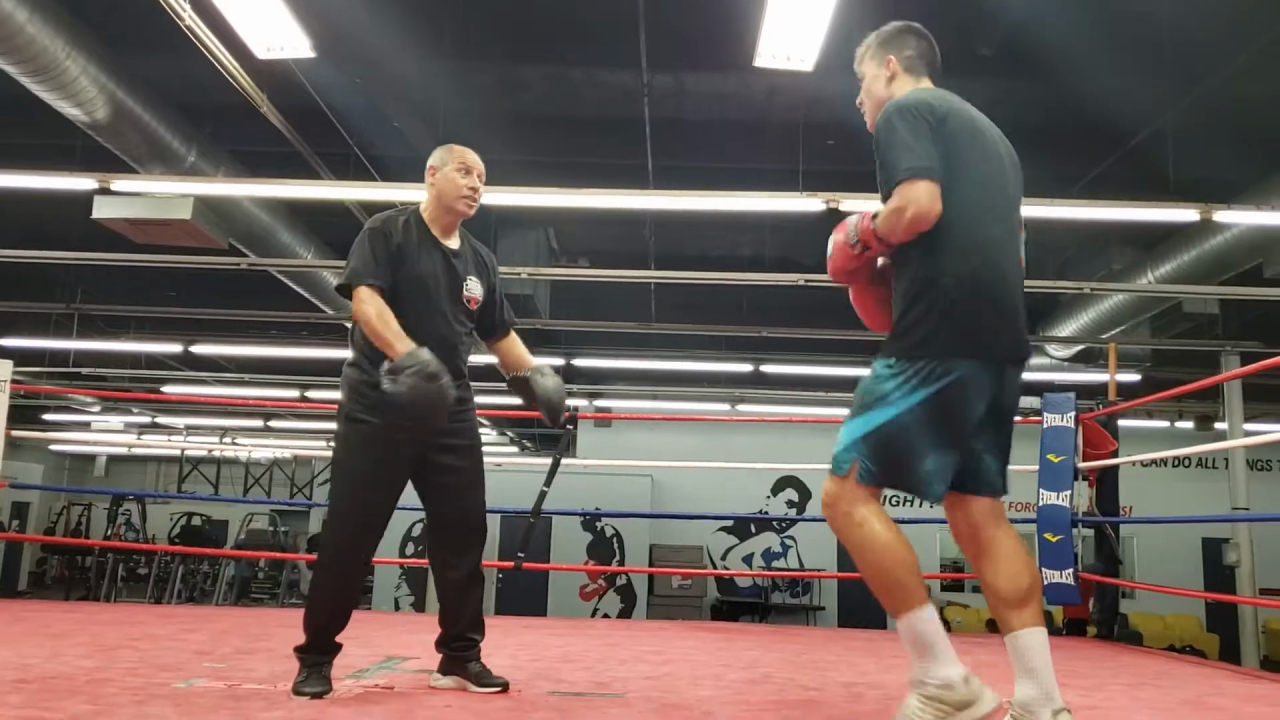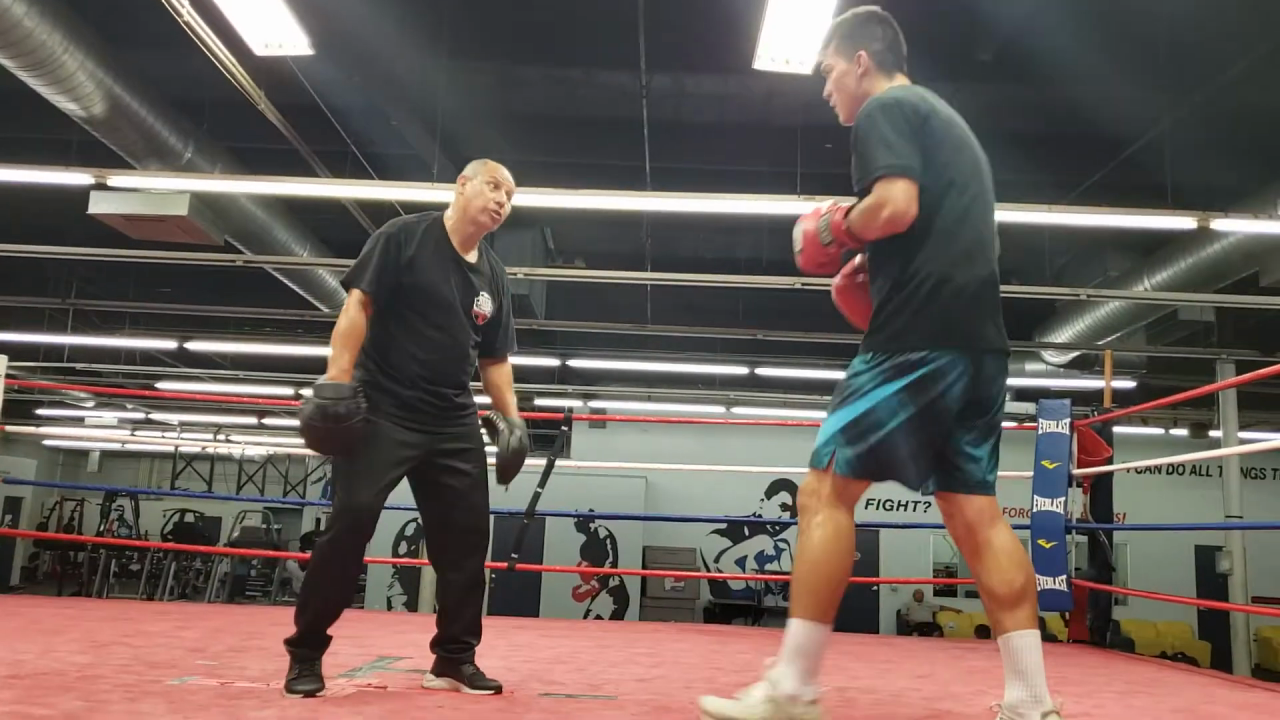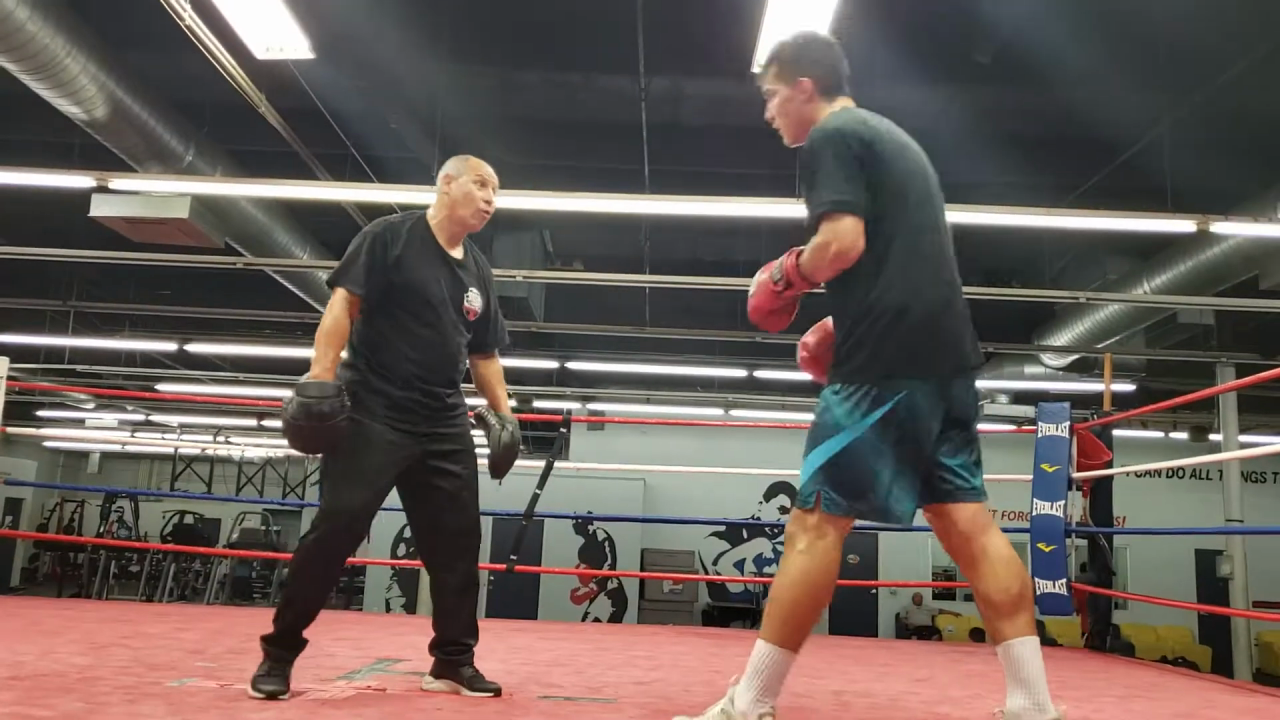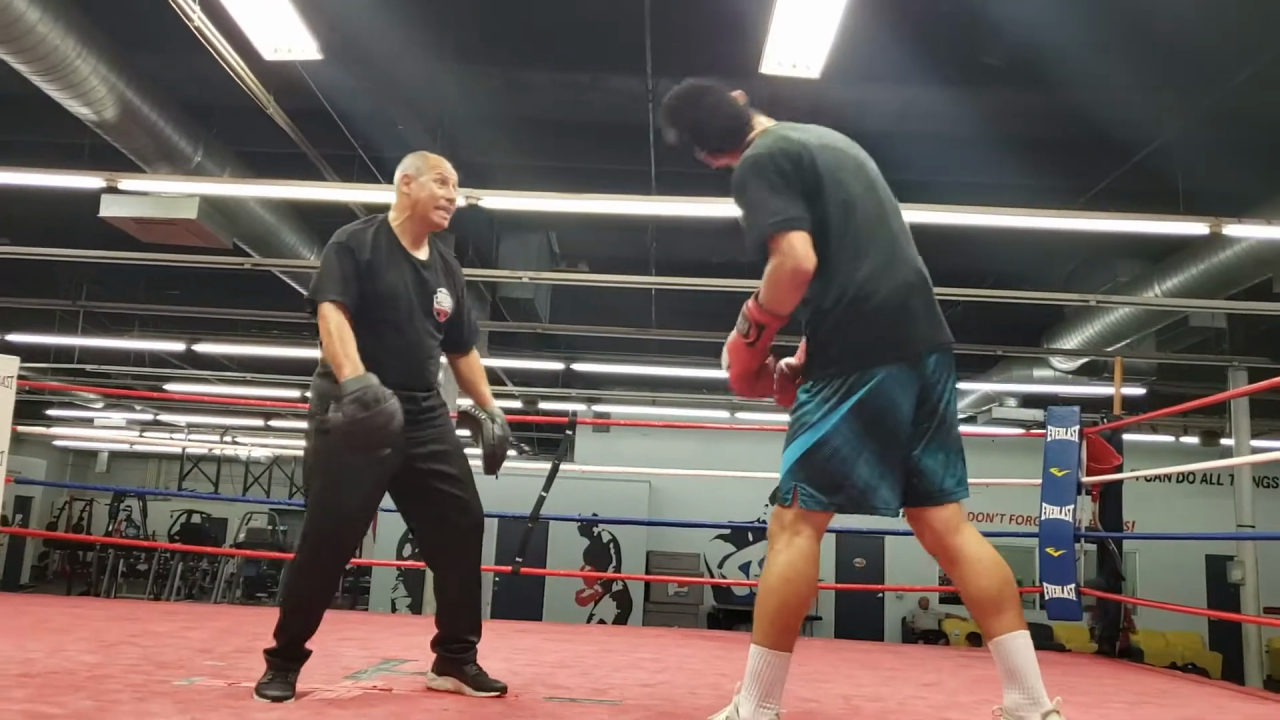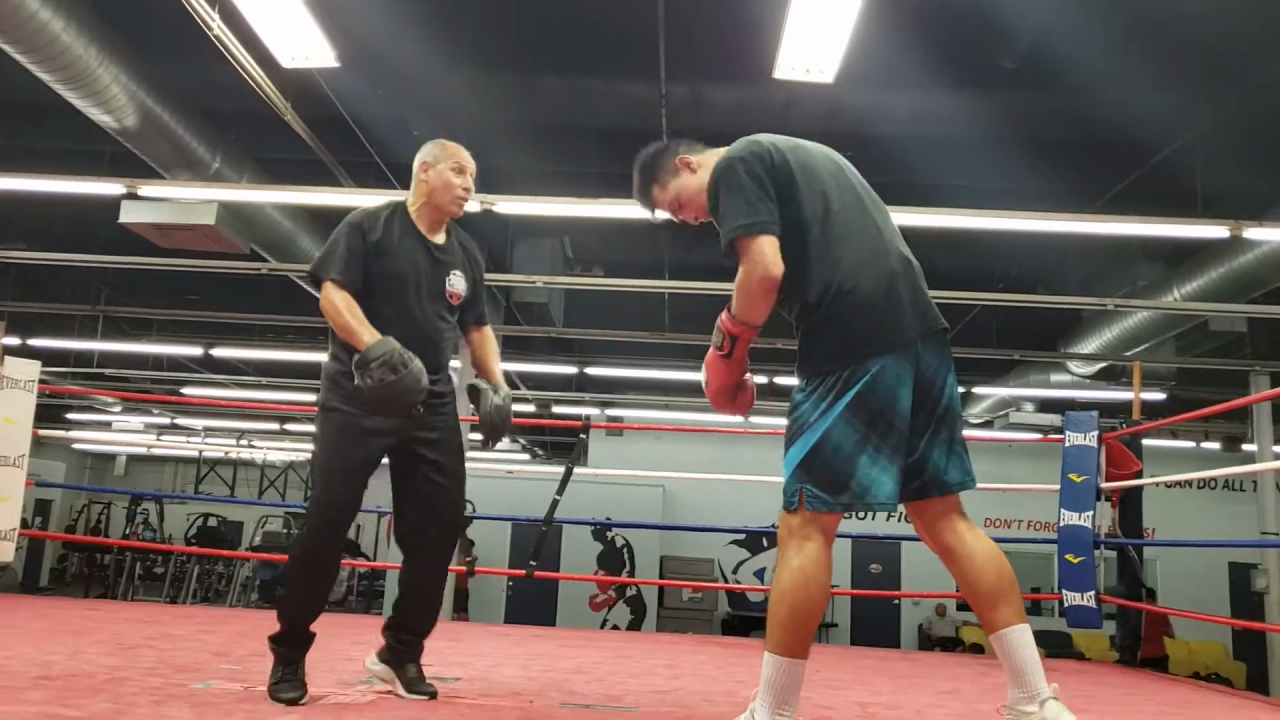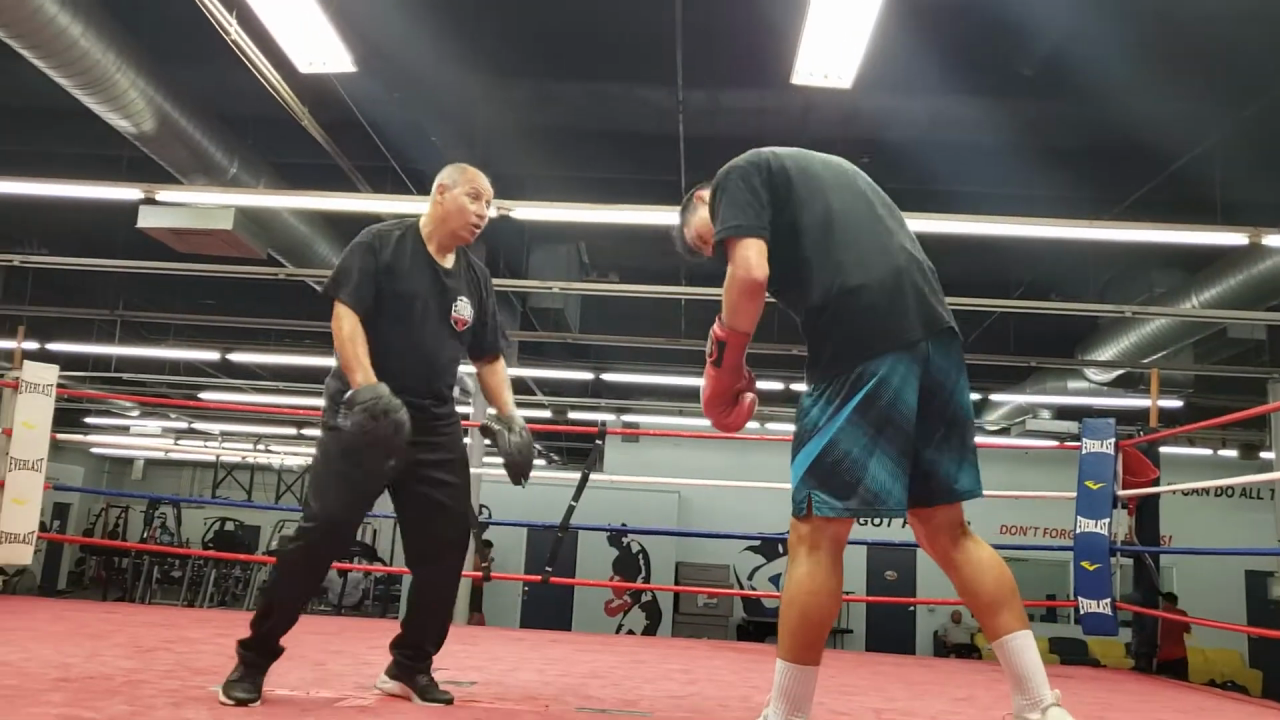
dt=0.2s
person 1, frame 1
left shoulder: (907, 112)
right shoulder: (990, 135)
left elbow: (921, 206)
left wrist: (862, 241)
left hip: (936, 341)
right hip: (997, 343)
left knee: (848, 493)
right knee: (978, 515)
person 1, frame 2
left shoulder: (884, 110)
right shoulder: (952, 123)
left elbow: (896, 205)
left wrist: (831, 231)
left hip: (916, 340)
right hip: (976, 342)
left knee: (827, 490)
right knee: (974, 510)
person 1, frame 3
left shoulder: (834, 140)
right shoulder: (897, 140)
left elbow: (845, 243)
left wrist: (786, 280)
left hip: (882, 365)
right hip: (945, 359)
left knee: (815, 523)
right knee: (968, 527)
person 1, frame 4
left shoulder: (762, 162)
right shoulder: (830, 143)
left elbow: (797, 262)
left wrist: (753, 332)
right wrist: (811, 348)
left hip: (860, 357)
right hip: (923, 346)
left knee: (795, 522)
right knee: (946, 524)
person 1, frame 5
left shoulder: (737, 167)
right shoulder: (808, 154)
left elbow: (765, 269)
left wrist: (728, 345)
left hip: (855, 349)
right hip: (919, 335)
left knee: (805, 526)
right knee: (944, 518)
person 1, frame 6
left shoulder: (738, 175)
right shoulder: (832, 168)
left elbow: (750, 273)
left wrist: (724, 360)
left hip: (861, 350)
right hip: (932, 336)
left knee: (816, 533)
right knee: (945, 528)
person 2, frame 1
left shoulder: (479, 259)
right shoulder: (388, 231)
left elbow: (499, 334)
right elbow: (364, 301)
left wrist: (531, 373)
right wrist: (408, 353)
left hip: (450, 415)
right hip: (379, 408)
left knee: (463, 532)
right knee: (351, 530)
left ankle: (460, 656)
right ankle: (316, 656)
person 2, frame 2
left shoulder: (493, 275)
right shoulder: (404, 237)
left elbow: (494, 356)
right elbow: (357, 305)
left wrist: (510, 419)
right wrist: (337, 380)
left hip: (453, 421)
right hip: (382, 410)
left knee: (466, 534)
right knee: (351, 520)
left ankle: (454, 658)
right ankle: (307, 650)
person 2, frame 3
left shoulder: (479, 270)
right shoulder: (389, 237)
left elbow: (484, 352)
right elbow: (344, 304)
left wrist: (502, 415)
right wrist: (321, 377)
left hip: (443, 421)
right hip: (372, 411)
left knee: (458, 536)
right knee: (339, 522)
left ankle: (453, 660)
right ankle: (281, 650)
person 2, frame 4
left shoulder: (446, 268)
right shoulder: (356, 243)
left elbow: (462, 348)
right elbow: (331, 313)
left wrist: (488, 410)
right wrist: (354, 379)
left hip: (425, 422)
right hip: (358, 415)
left knee: (461, 529)
right knee: (329, 536)
left ankle: (455, 659)
right ankle: (284, 660)
person 2, frame 5
left shoulder: (465, 251)
right shoulder: (369, 226)
left elbow: (476, 325)
right elbow: (332, 293)
left wrist: (495, 385)
right wrist: (376, 345)
left hip: (432, 404)
right hip: (359, 397)
left knee: (438, 527)
right knee: (329, 517)
left ankle: (399, 652)
right ankle: (290, 652)
person 2, frame 6
left shoulder: (475, 277)
right shoulder: (381, 244)
left elbow: (489, 358)
right elbow: (344, 314)
left wrist: (510, 422)
right wrist: (367, 386)
left hip: (435, 427)
right hip: (363, 417)
left knee: (445, 545)
right knee: (323, 528)
left ankle: (410, 665)
right ankle: (255, 657)
